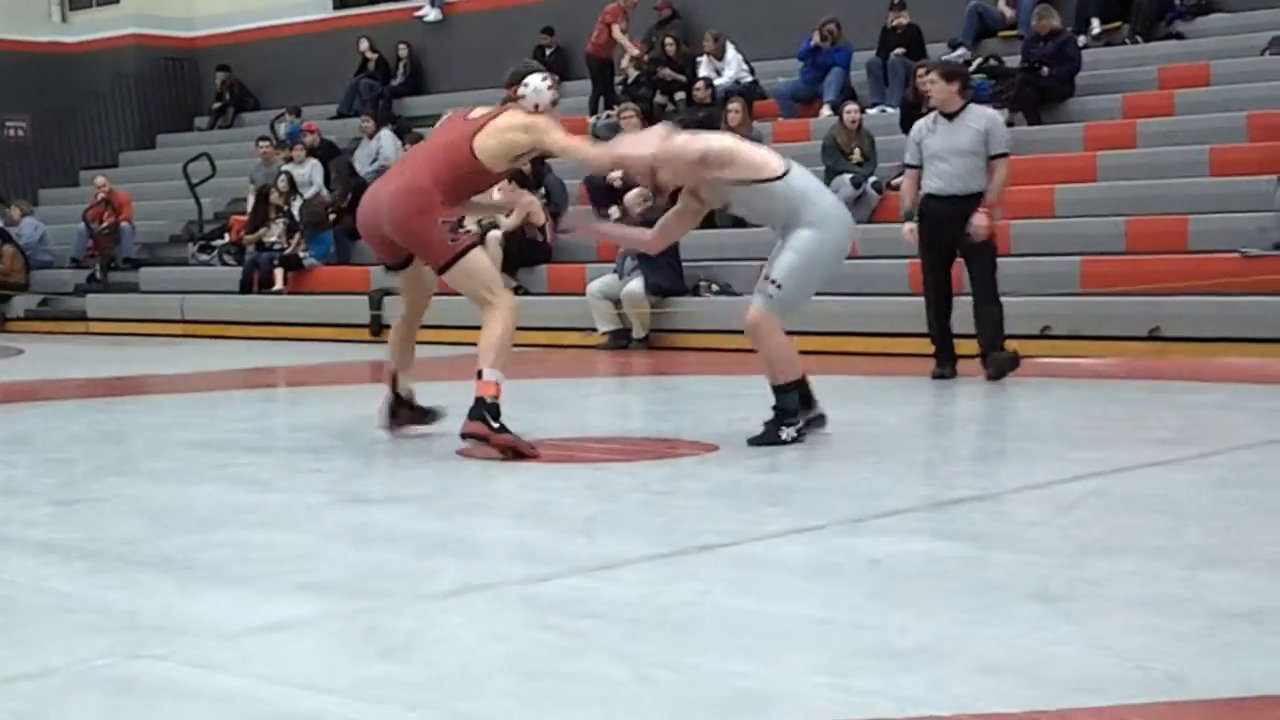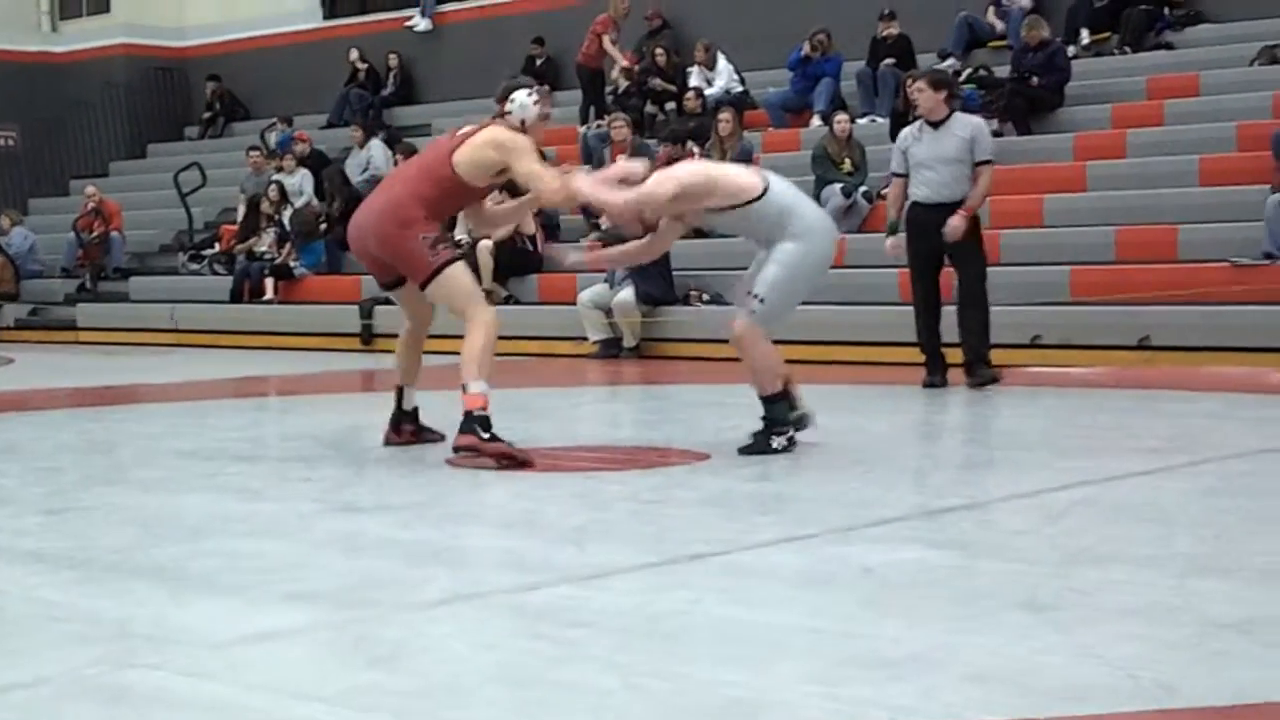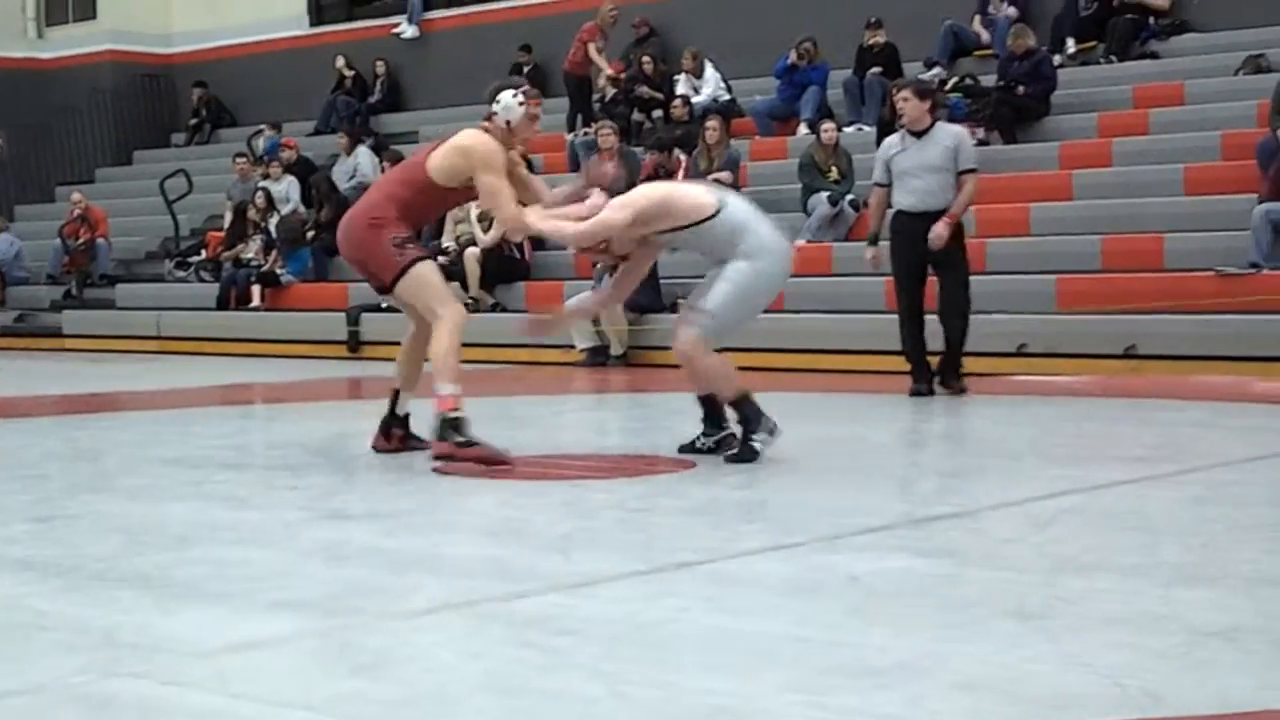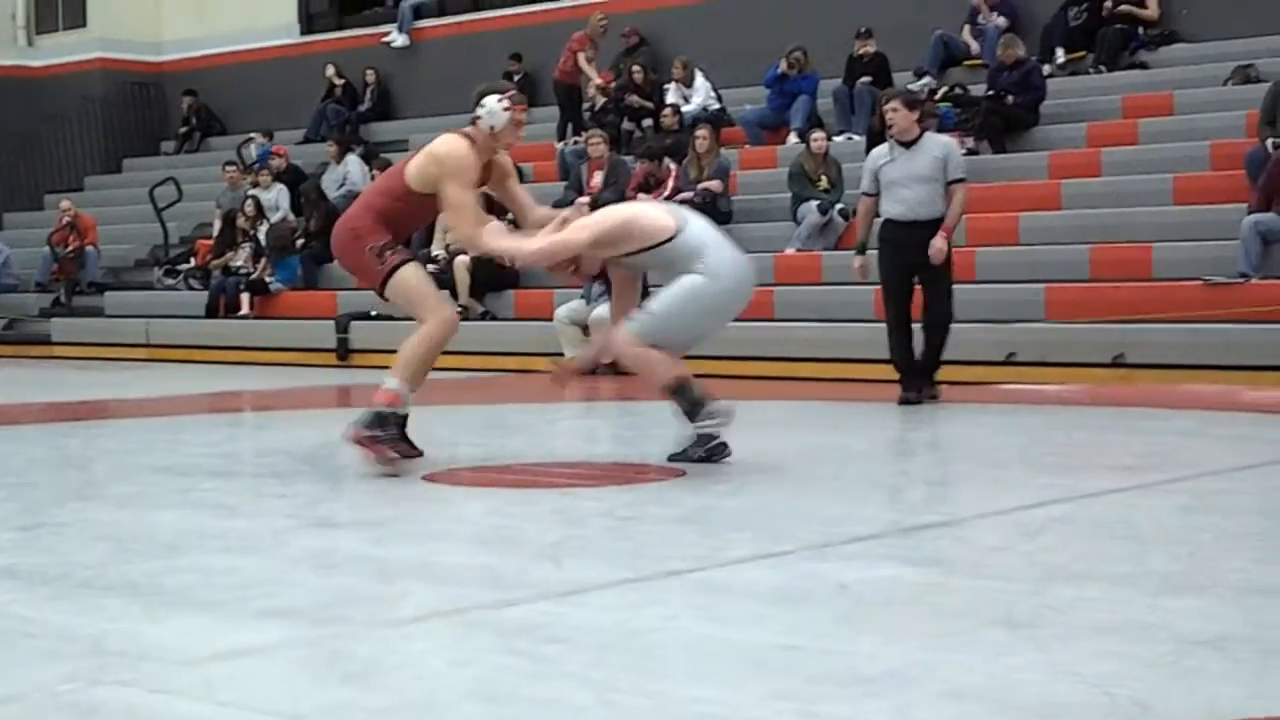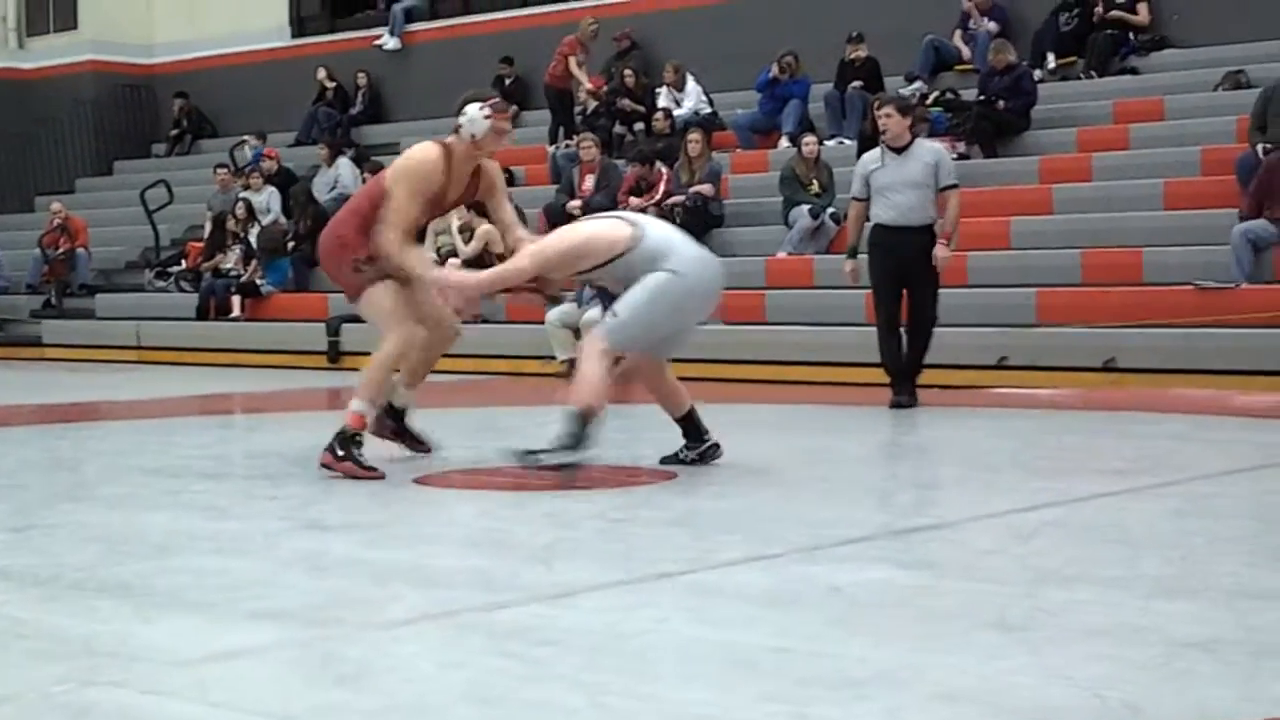
dt=0.1s
person 1, frame 1
left shoulder: (466, 117)
right shoulder: (528, 126)
right elbow: (596, 157)
left wrist: (472, 197)
left hip: (375, 205)
right hip: (417, 209)
left knee: (417, 298)
right knee: (501, 304)
left ankle: (399, 402)
right ankle: (485, 416)
person 1, frame 2
left shoulder: (471, 137)
right shoulder: (508, 143)
left elbow: (487, 219)
right elbow: (558, 193)
left wrist: (533, 199)
left hip: (365, 224)
right hip: (402, 225)
left knee: (421, 317)
right knee: (481, 317)
left ankle: (404, 420)
right ankle: (474, 427)
person 1, frame 3
left shoulder: (500, 153)
right shoulder: (484, 148)
left elbow: (545, 202)
right elbow: (513, 221)
left wrist: (583, 186)
left hip: (361, 226)
right hip: (376, 226)
left knee: (428, 322)
right knee: (449, 315)
left ankle: (395, 426)
right ankle: (451, 430)
person 1, frame 4
left shoulder: (495, 162)
right shoulder: (456, 154)
left elbow: (530, 216)
right elbow: (466, 235)
left hip: (369, 235)
right hip: (362, 234)
left knee: (432, 321)
right knee: (441, 317)
left ankle: (391, 425)
right ankle: (376, 422)
person 1, frame 5
left shoulder: (486, 172)
right shoulder: (428, 161)
left elbow: (514, 232)
right elbow: (390, 240)
right wrist: (433, 288)
left hip: (380, 246)
right hip: (347, 241)
left knee: (446, 329)
right knee: (404, 334)
left ankle: (390, 411)
right ankle: (344, 444)
person 2, frame 1
left shoulder: (988, 119)
right shoulder: (920, 128)
left elbow: (1000, 169)
right elbow: (911, 177)
left wrist: (985, 211)
right wrist: (908, 217)
left hip: (975, 211)
right hip: (933, 211)
left knee: (984, 282)
right knee: (935, 288)
left ankle: (994, 353)
right ankle: (945, 359)
person 2, frame 2
left shoulder: (973, 127)
right shoulder: (907, 137)
left elbow: (984, 176)
right elbow: (897, 186)
left wrist: (964, 214)
right wrist: (892, 229)
left hip: (960, 217)
right hip: (921, 219)
left knee: (973, 289)
right knee: (925, 297)
left ankle: (977, 363)
right ankle: (935, 367)
person 2, frame 3
left shoulder: (956, 136)
right shoulder: (889, 146)
left elbow: (969, 184)
right elbow: (878, 196)
left wrist: (946, 221)
right wrist: (872, 241)
left hip: (944, 227)
right hip: (905, 227)
left knee: (956, 300)
right knee: (909, 305)
left ankle: (950, 370)
right ankle: (921, 375)
person 2, frame 4
left shoulder: (944, 147)
right shoulder: (877, 156)
left elbow: (959, 194)
right elbow: (866, 205)
left wrist: (943, 235)
right wrist: (860, 250)
left hip: (932, 236)
right hip: (893, 237)
left knee: (939, 311)
right knee: (897, 314)
left ankle: (927, 374)
right ankle: (910, 383)
person 2, frame 5
left shoulder: (935, 153)
right shoulder: (868, 161)
left elbow: (952, 199)
right elbow: (857, 210)
left wrist: (944, 241)
right wrist: (851, 253)
left hip: (922, 240)
right hip: (884, 241)
left knee: (923, 317)
right knee: (887, 318)
left ankle: (909, 379)
right ankle: (900, 386)
person 3, frame 1
left shoulder: (699, 150)
right shoulder: (696, 194)
left elbow: (648, 153)
right elbow: (655, 242)
left wrist: (630, 147)
right wrist: (599, 229)
left hip: (821, 225)
right hip: (805, 227)
left knee: (760, 321)
right knee: (760, 321)
left ankle: (792, 419)
right ankle: (805, 408)
person 3, frame 2
left shoulder: (674, 182)
right shoulder: (679, 208)
left elbow: (620, 203)
right elbow: (644, 251)
left wrist: (582, 184)
right wrist: (582, 259)
left hip: (807, 235)
right hip: (791, 237)
left knee: (746, 332)
right knee: (748, 331)
left ankle: (780, 428)
right ankle: (787, 413)
person 3, frame 3
left shoulder: (636, 206)
right shoulder: (645, 235)
left elbow: (575, 233)
right elbow: (615, 293)
left wrist: (533, 218)
right wrist: (562, 316)
left hip: (759, 254)
right hip: (750, 253)
left knee: (690, 346)
right knee: (689, 339)
left ankle: (755, 426)
right ankle: (716, 431)
person 3, frame 4
left shoulder: (594, 229)
right shoulder: (610, 248)
left elbow: (533, 252)
right elbow: (622, 318)
left wrist: (489, 240)
right wrist: (585, 359)
left hip: (718, 274)
right hip: (729, 272)
left knee: (628, 344)
right knee: (653, 352)
left ankle: (703, 408)
right ankle: (708, 438)
person 3, frame 5
left shoulder: (554, 250)
right shoulder: (587, 241)
left elbow: (482, 283)
left wrist: (439, 276)
left hip: (682, 273)
right hip: (703, 271)
left knee: (596, 349)
right knee: (647, 365)
left ankle: (570, 446)
right ankle: (700, 442)
